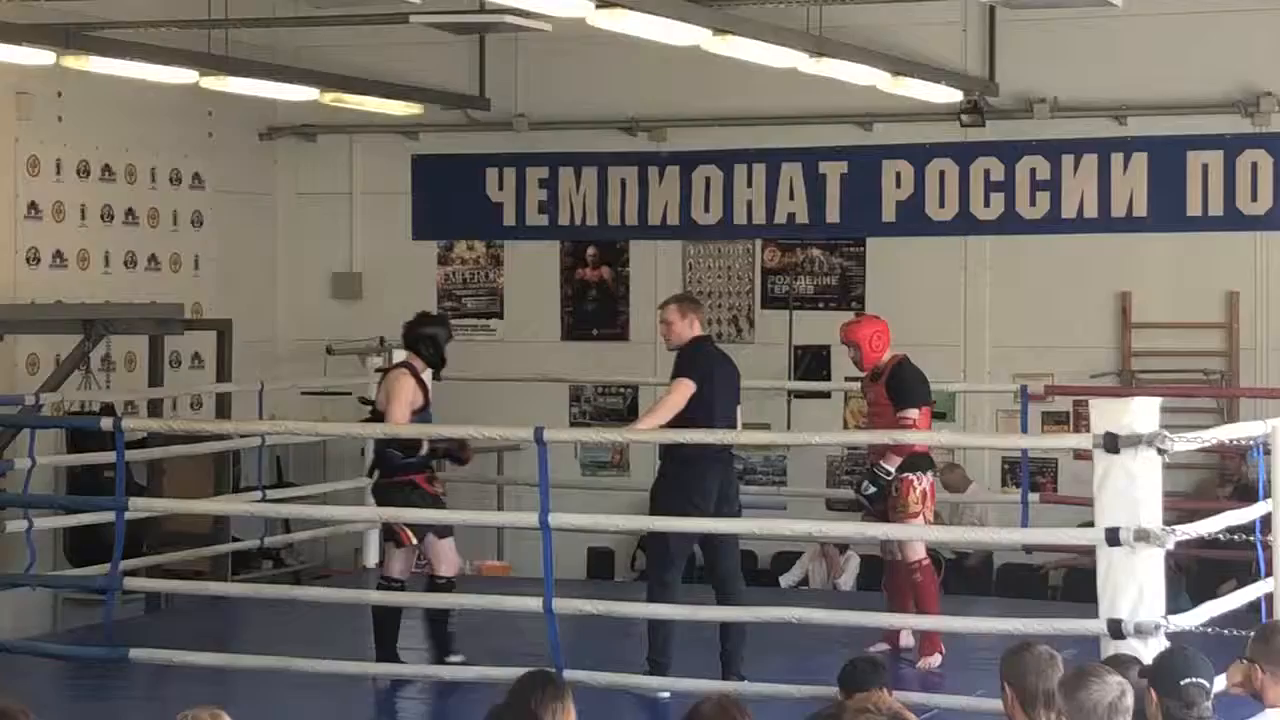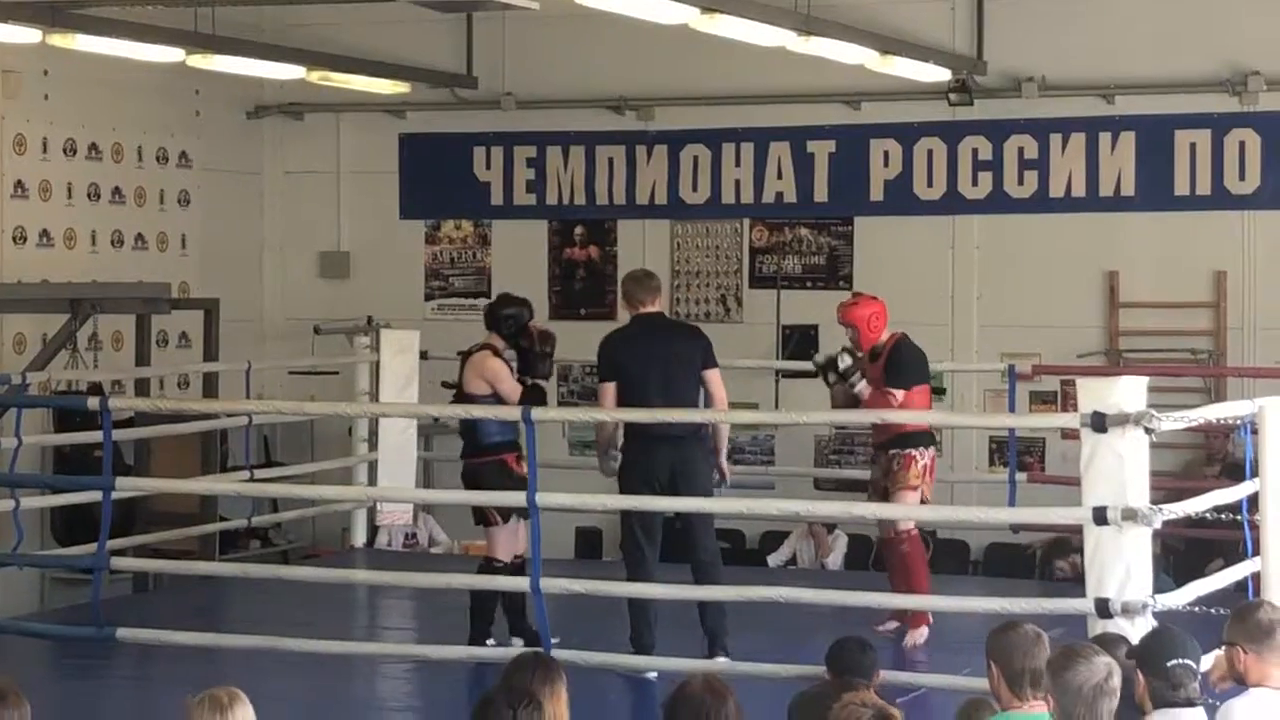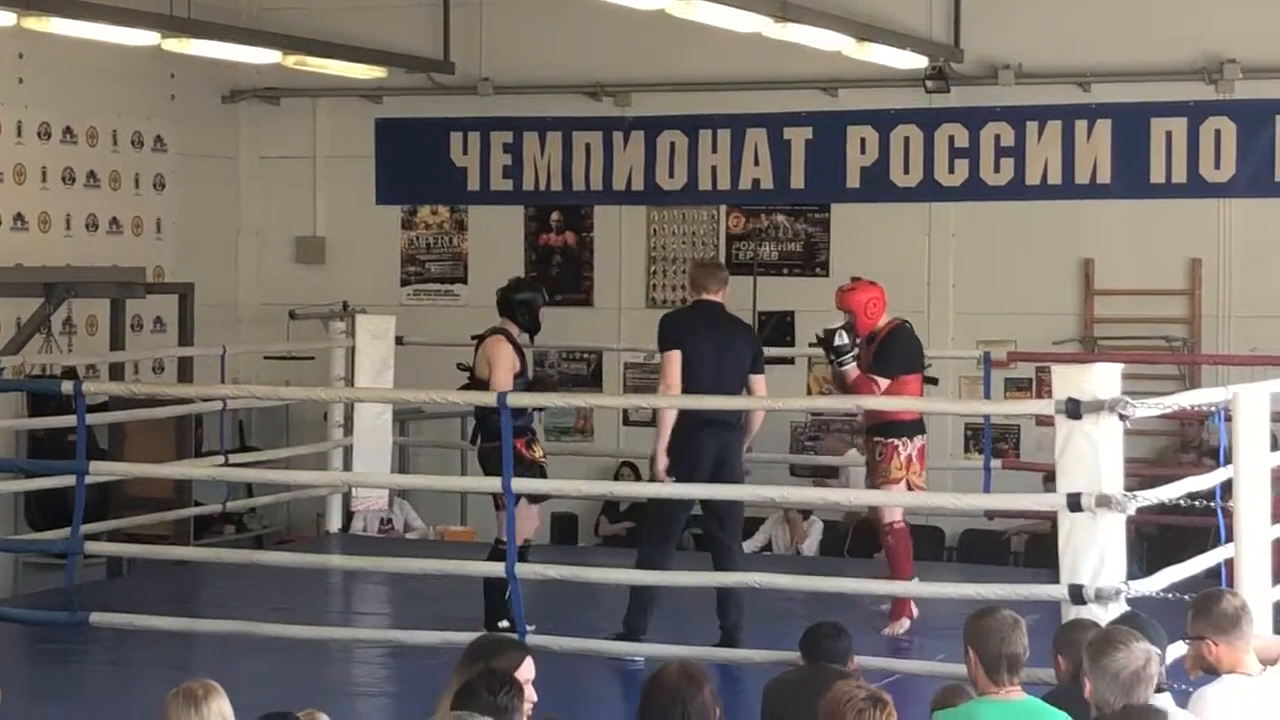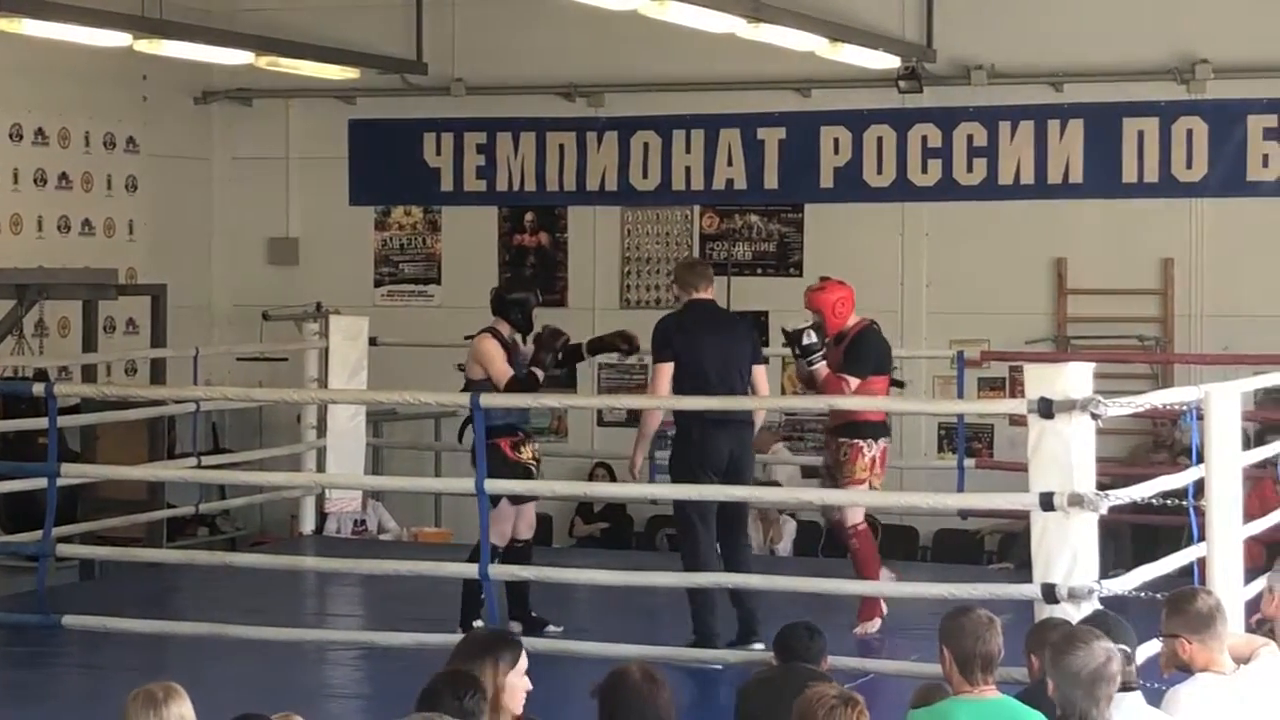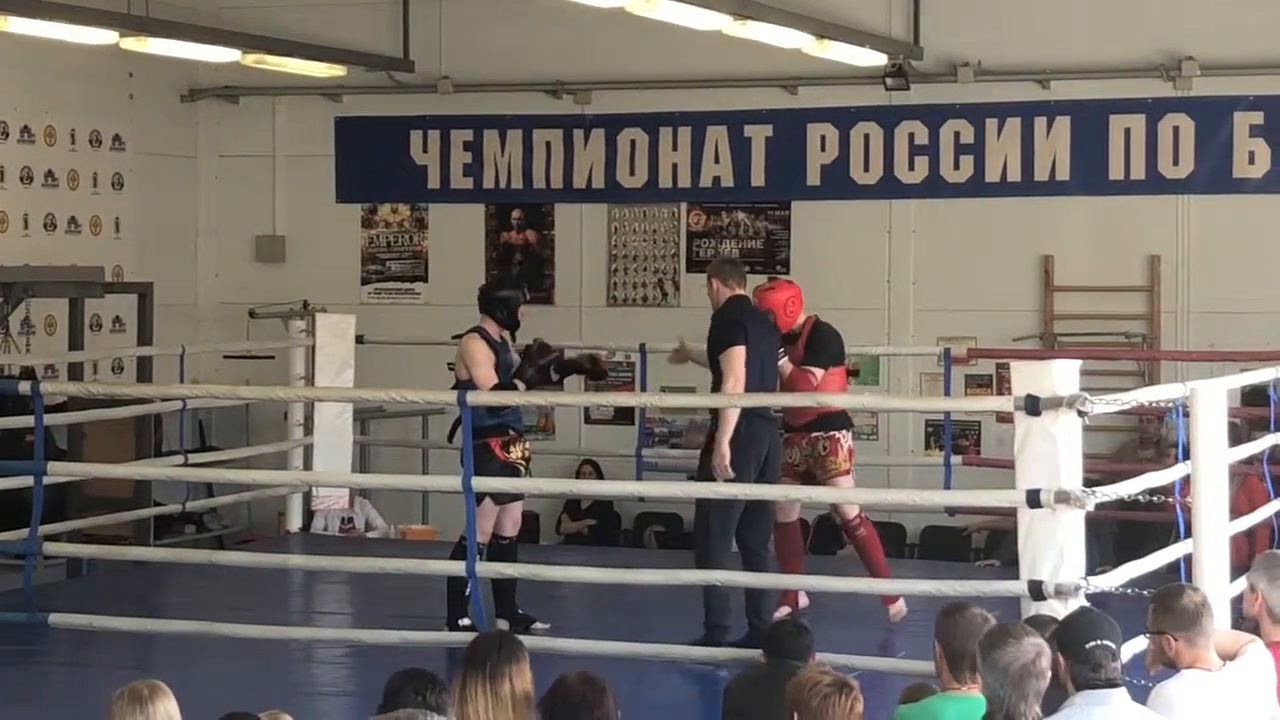
dt=0.7s
person 1, frame 1
left shoulder: (693, 356)
right shoulder: (726, 363)
left elbow: (675, 399)
left wrist: (633, 429)
left hip: (685, 474)
right hip: (722, 475)
left knee: (663, 576)
right knee: (727, 575)
left ankle: (659, 671)
right ankle: (734, 672)
person 1, frame 2
left shoulder: (614, 344)
right shoulder: (692, 336)
left elbow: (607, 415)
right elbow: (719, 400)
left wrist: (605, 455)
right wrist: (720, 453)
left hip: (643, 456)
right hip: (691, 453)
left knee: (641, 557)
right knee: (705, 551)
left ankle: (644, 652)
right ankle: (718, 646)
person 1, frame 3
left shoulder: (676, 323)
right shoulder: (745, 332)
left elbow: (671, 387)
right elbow: (759, 403)
left wrist: (660, 447)
left hip: (690, 439)
right hip: (728, 442)
left knee: (660, 538)
right knee: (727, 542)
left ankle: (634, 633)
right ankle: (732, 637)
person 1, frame 4
left shoulder: (671, 327)
right shoulder: (742, 326)
left elbow: (659, 396)
right elbow: (762, 394)
left wrist: (639, 449)
left hip: (697, 440)
right hip: (739, 439)
left knee: (698, 541)
right knee: (736, 537)
left ankle: (707, 641)
right ankle: (749, 629)
person 1, frame 5
left shoulder: (727, 317)
right shoulder: (763, 321)
left elbow: (734, 381)
left wrist: (721, 441)
right wrist: (697, 358)
left hip: (740, 433)
right hip: (768, 433)
left knee: (713, 536)
right knee: (755, 539)
left ankle: (716, 633)
right ankle: (760, 632)
person 2, frame 1
left shoulder: (410, 378)
right shoulder: (404, 380)
right elbow: (397, 440)
left wrist: (439, 446)
right wrist: (441, 448)
left hip: (405, 485)
right hip: (407, 487)
left knee: (396, 574)
right knee: (446, 568)
left ankle: (385, 657)
right ankle: (444, 655)
person 2, frame 2
left shoulder: (486, 358)
right shoulder: (488, 361)
left elbow: (512, 399)
right elbow: (529, 407)
left wrist: (528, 368)
right wrist: (539, 370)
left hip: (492, 463)
right hip: (494, 465)
left knee: (516, 550)
right knee: (500, 556)
left ankle: (520, 630)
right ankle: (479, 639)
person 2, frame 3
left shoulder: (501, 342)
right shoulder: (500, 346)
left wrist: (531, 390)
right wrist: (535, 396)
left hip: (515, 448)
right hip: (507, 450)
left knee: (521, 534)
right knee: (512, 539)
left ankle: (500, 611)
right ankle: (495, 621)
person 2, frame 4
left shoulder: (508, 343)
right shoulder: (485, 343)
left elbow: (556, 359)
right elbow: (517, 389)
left wrist: (603, 344)
right wrist: (542, 355)
left hip: (518, 447)
right hip: (499, 449)
left knee: (523, 533)
right knee: (498, 537)
left ankle: (521, 614)
right ankle: (470, 620)
person 2, frame 5
left shoulder: (501, 340)
right shoulder: (474, 344)
left elbow: (525, 380)
right elbow: (493, 396)
left wrist: (572, 365)
right wrist: (528, 369)
left hip: (510, 447)
right hip: (488, 448)
left knee: (507, 533)
right knee: (481, 534)
left ankle: (508, 613)
right ankle: (457, 618)
person 3, frame 1
left shoulder: (905, 375)
right shoulder: (871, 378)
left elbow: (908, 433)
left wrist: (880, 473)
right wrist: (873, 474)
left hip: (909, 474)
right hip: (887, 474)
left knee: (912, 554)
right knee: (892, 554)
left ankle: (933, 642)
right ankle: (900, 631)
person 3, frame 2
left shoulder: (904, 353)
right shoulder: (869, 356)
left elbow: (885, 406)
right elbow: (852, 406)
left wrist: (852, 379)
right wrist: (835, 378)
left hip: (912, 448)
right hip: (885, 450)
left knee: (903, 527)
right knee: (889, 533)
left ankle: (921, 613)
right ankle: (904, 609)
person 3, frame 3
left shoulder: (898, 340)
right shoulder: (872, 339)
left elbow: (869, 391)
right elbow: (849, 386)
left wrist: (845, 357)
right wrist: (835, 354)
left hip: (899, 436)
right hip: (880, 435)
left knee: (889, 518)
right knee: (886, 517)
left ankle: (903, 607)
right ankle: (905, 583)
person 3, frame 4
left shoulder: (867, 340)
right shoulder: (839, 339)
left elbow: (840, 391)
right elbow: (815, 385)
left wrist: (814, 355)
right wrist: (800, 353)
left hip: (863, 437)
right hip: (841, 436)
left knee: (851, 520)
right knee: (835, 515)
left ankle: (873, 607)
right ankle: (876, 574)
person 3, frame 5
left shoulder: (823, 335)
right shoulder: (782, 340)
left elbow: (806, 385)
left wrist: (775, 356)
left hip: (829, 432)
right hip: (795, 434)
left knee: (848, 513)
right knee: (784, 514)
left ankle: (889, 591)
right ankle: (793, 593)
